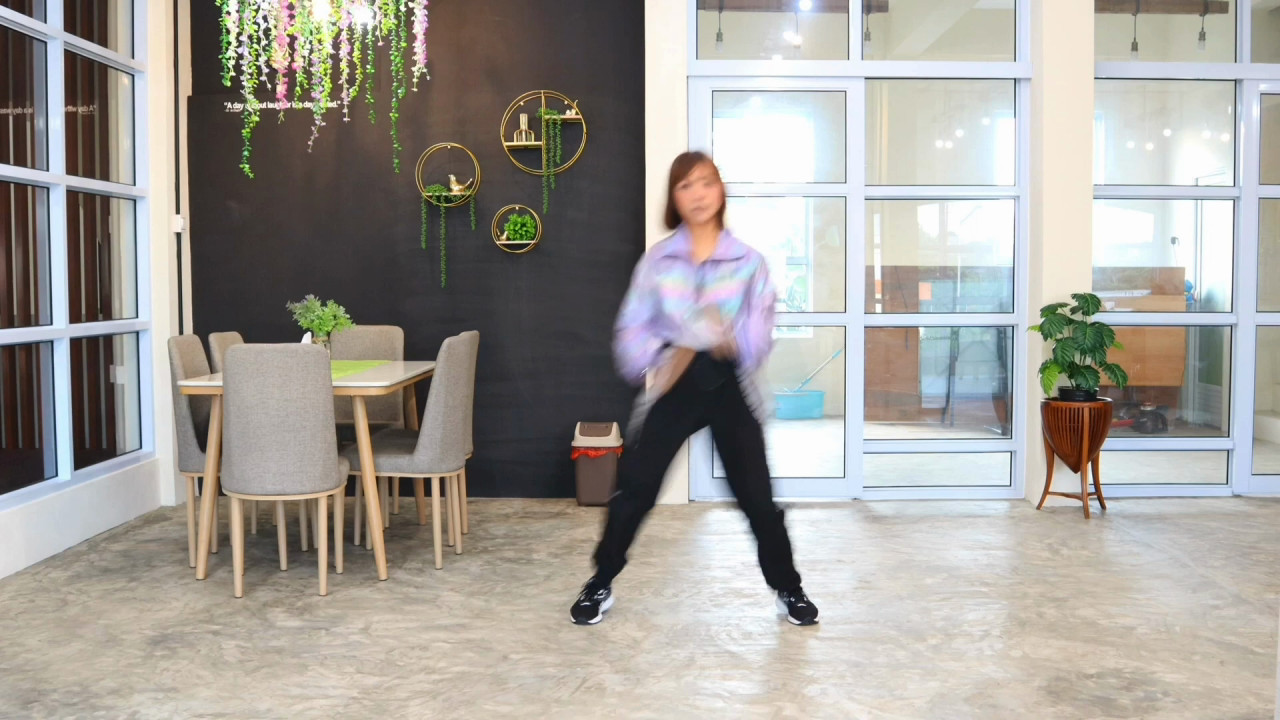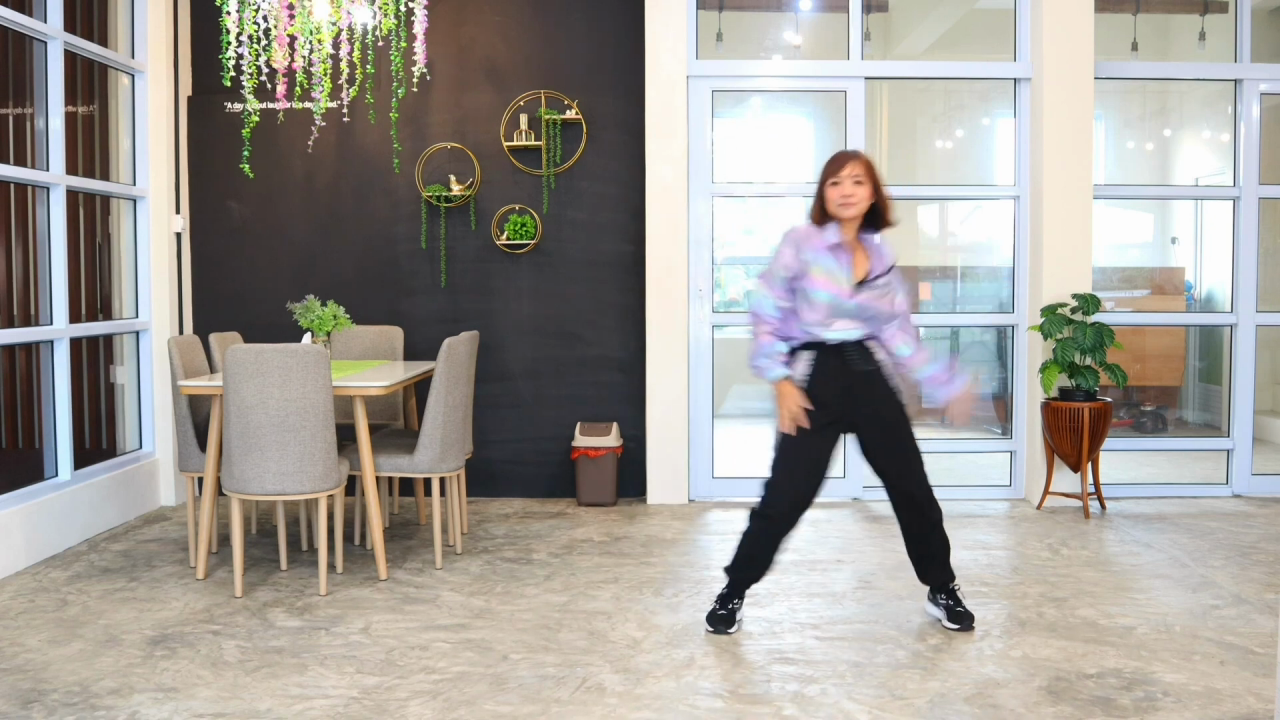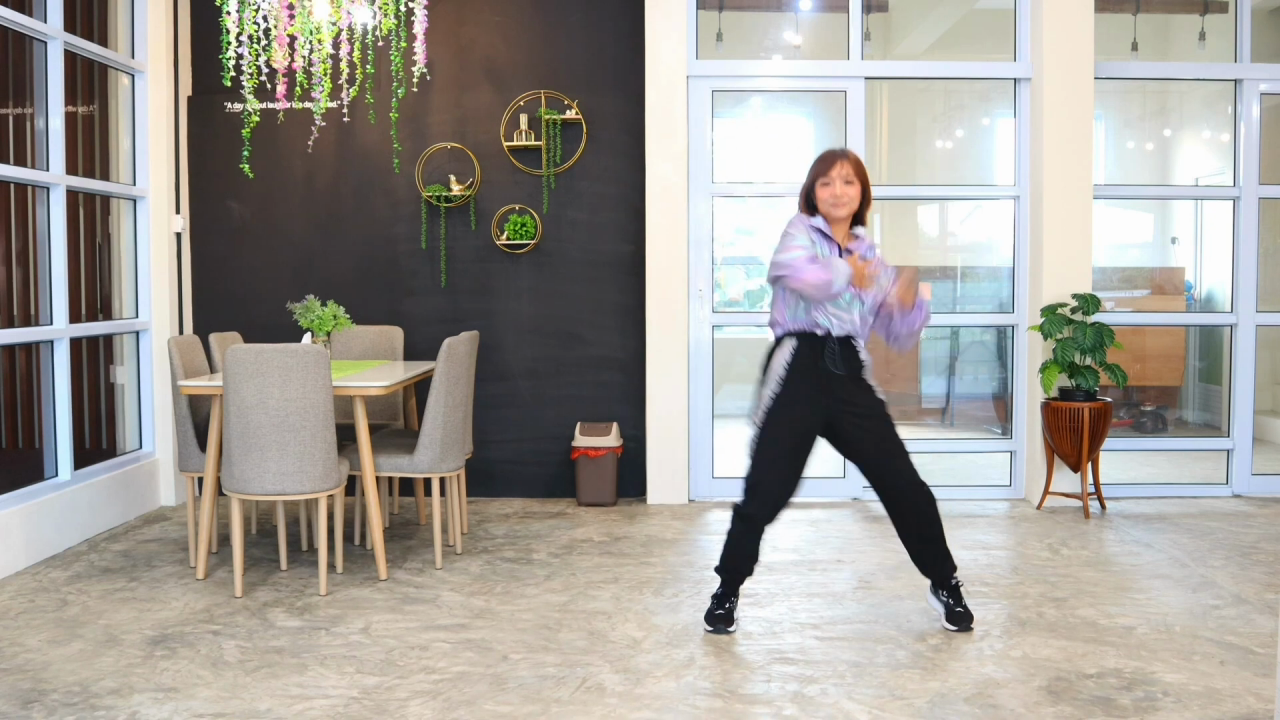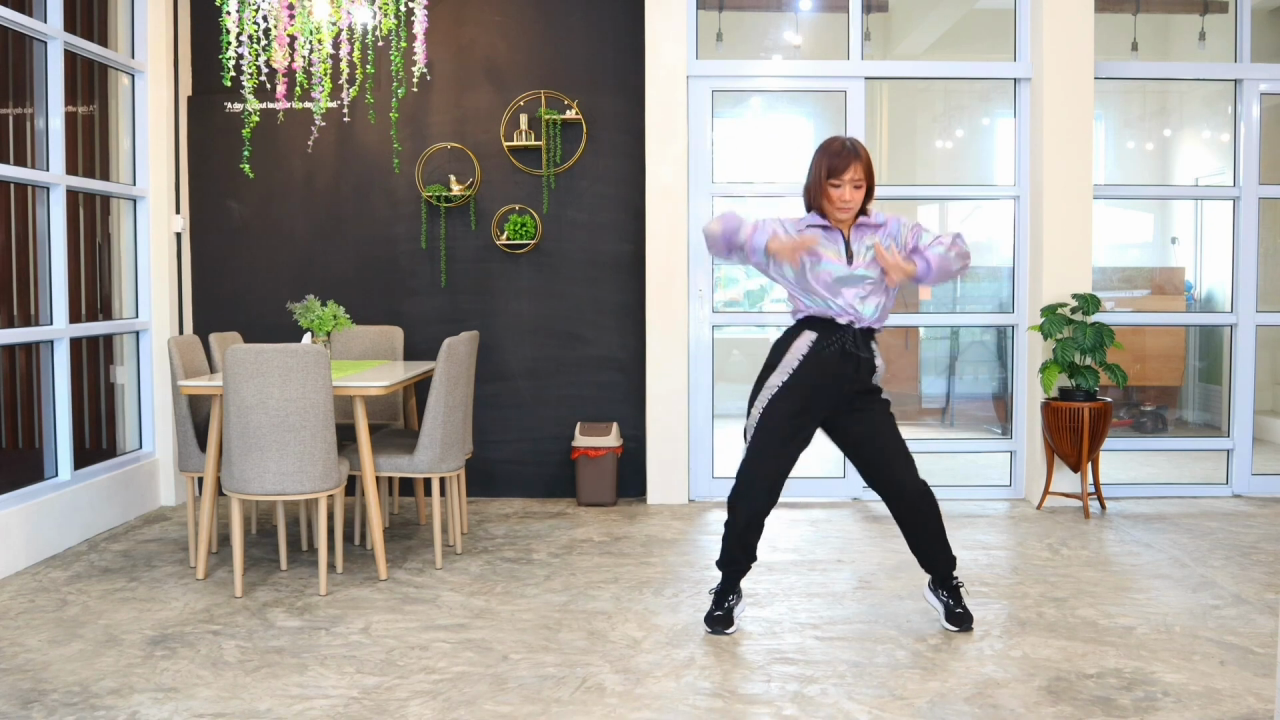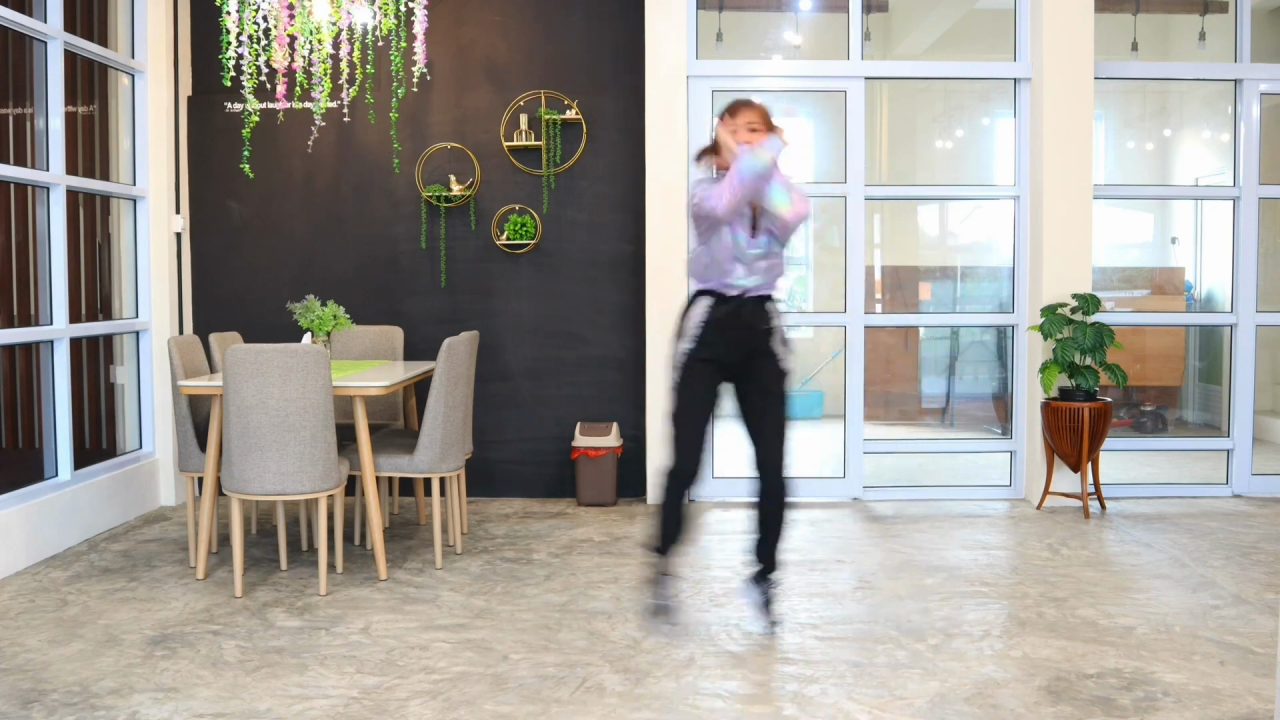
dt=1s
person 1, frame 1
left shoulder: (747, 260)
right shoulder: (656, 260)
left elbow: (761, 331)
right elbow: (631, 329)
left wrist: (732, 342)
right wrist: (653, 364)
left hip: (730, 381)
right hip: (672, 380)
left knee: (756, 495)
right knee: (633, 491)
left ankle: (787, 587)
right ankle: (602, 581)
person 1, frame 2
left shoulder: (884, 258)
right shoulder: (800, 244)
left elbow: (897, 332)
right elbow: (766, 314)
left wrist: (946, 382)
right wrist: (782, 380)
left hip: (869, 380)
right hip: (811, 380)
left knee: (913, 489)
right knee: (788, 497)
left ankle: (941, 589)
right ankle: (734, 591)
person 1, frame 3
left shoulder: (872, 260)
right shoulder: (800, 230)
left elbow: (901, 337)
right elbow: (797, 275)
left wrist: (908, 303)
right wrist: (848, 278)
left hip: (848, 378)
right hip: (796, 369)
left knee: (903, 484)
right knee: (767, 491)
left ankle: (943, 582)
right ankle: (728, 589)
person 1, frame 4
left shoulder: (888, 232)
right shoulder: (794, 231)
left elbow: (956, 252)
right elbow: (719, 234)
left wrist: (916, 266)
right wrist: (769, 245)
left hip: (859, 371)
right hip: (805, 362)
left knee: (904, 484)
right knee: (756, 486)
left ankle: (946, 584)
right ankle: (728, 588)
person 1, frame 5
left shoulder: (778, 189)
right shoulder: (704, 187)
left elbow: (794, 215)
right elbow: (717, 205)
left wrist: (760, 160)
right wrist: (745, 157)
left hip: (760, 327)
right hip: (711, 325)
left knee: (773, 464)
right knee: (687, 457)
left ankle: (763, 575)
right ankle: (665, 565)
